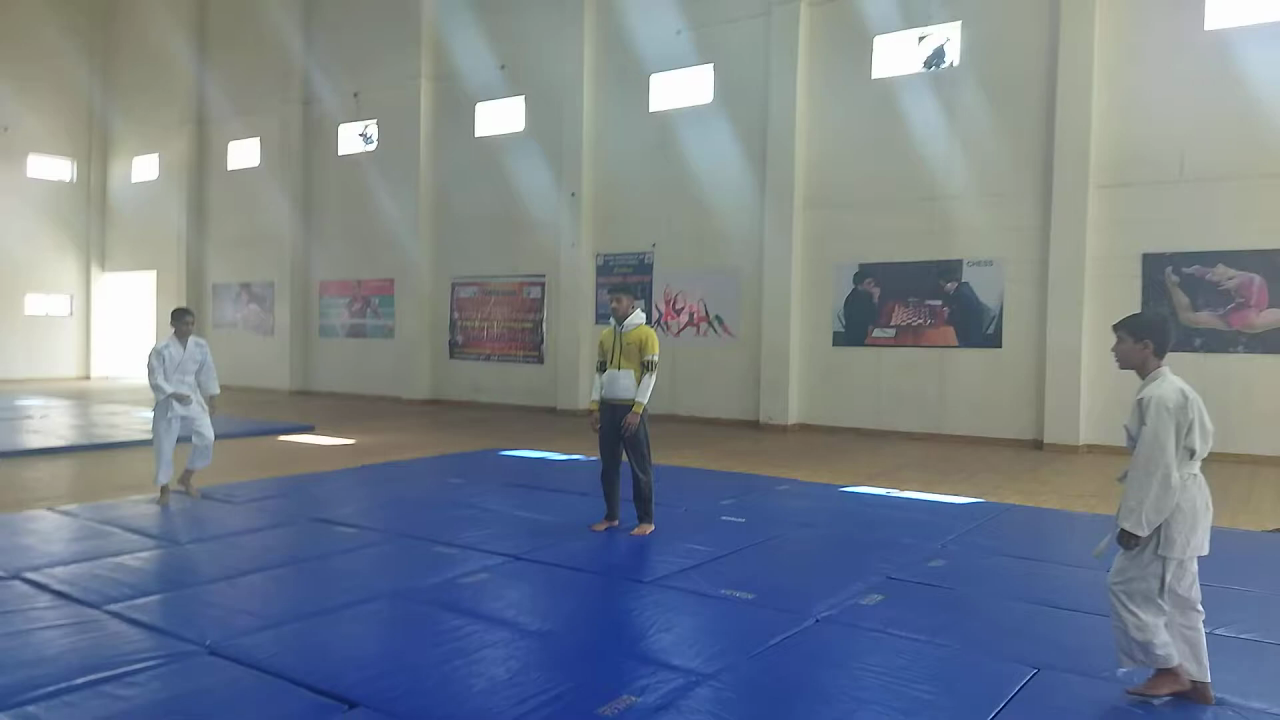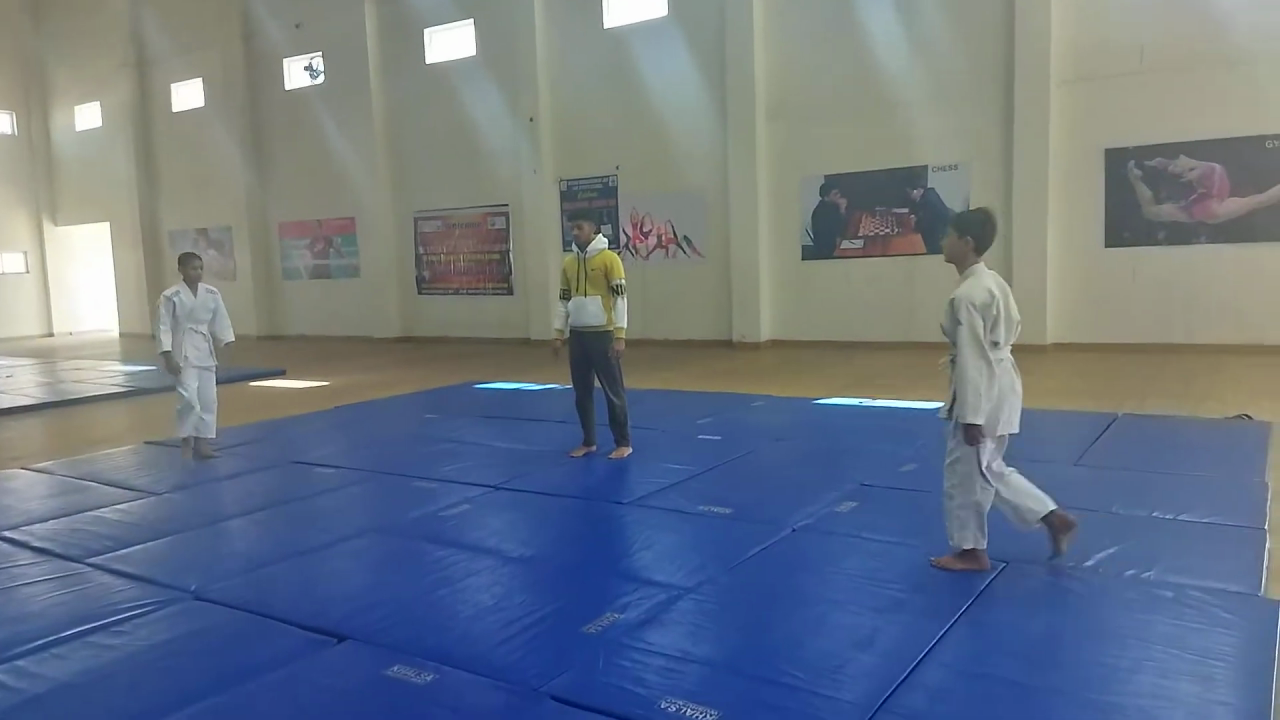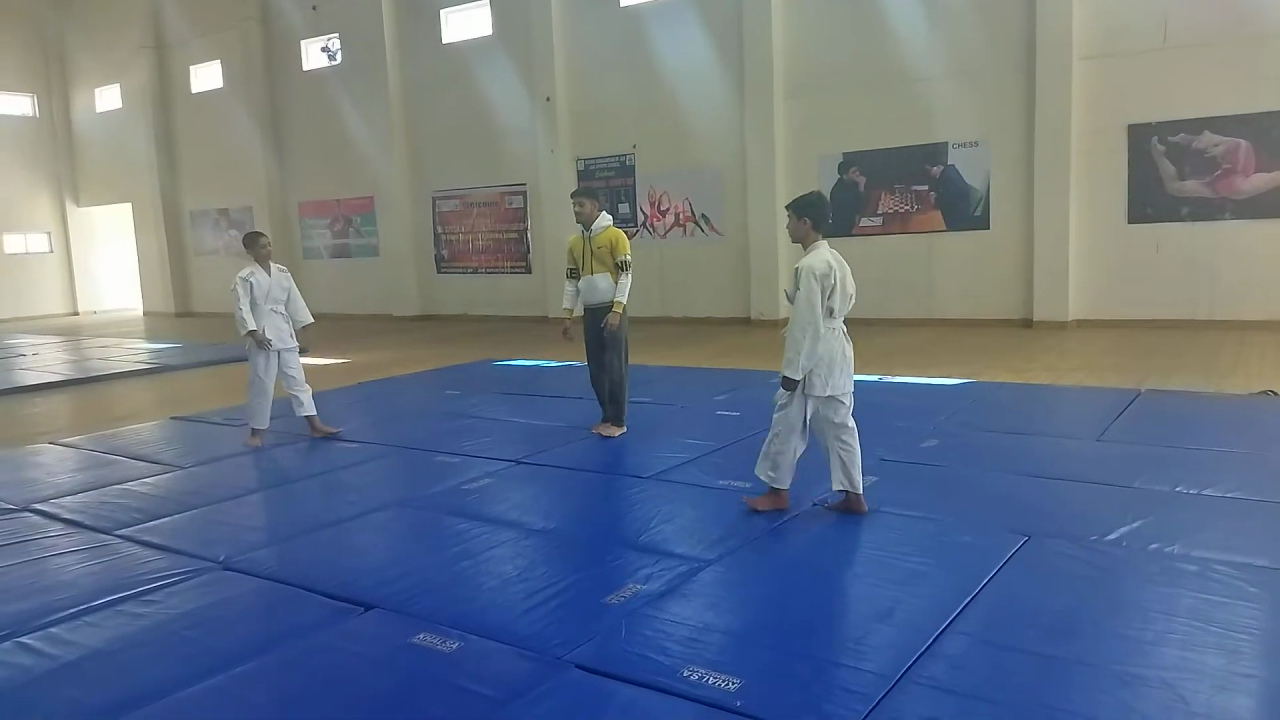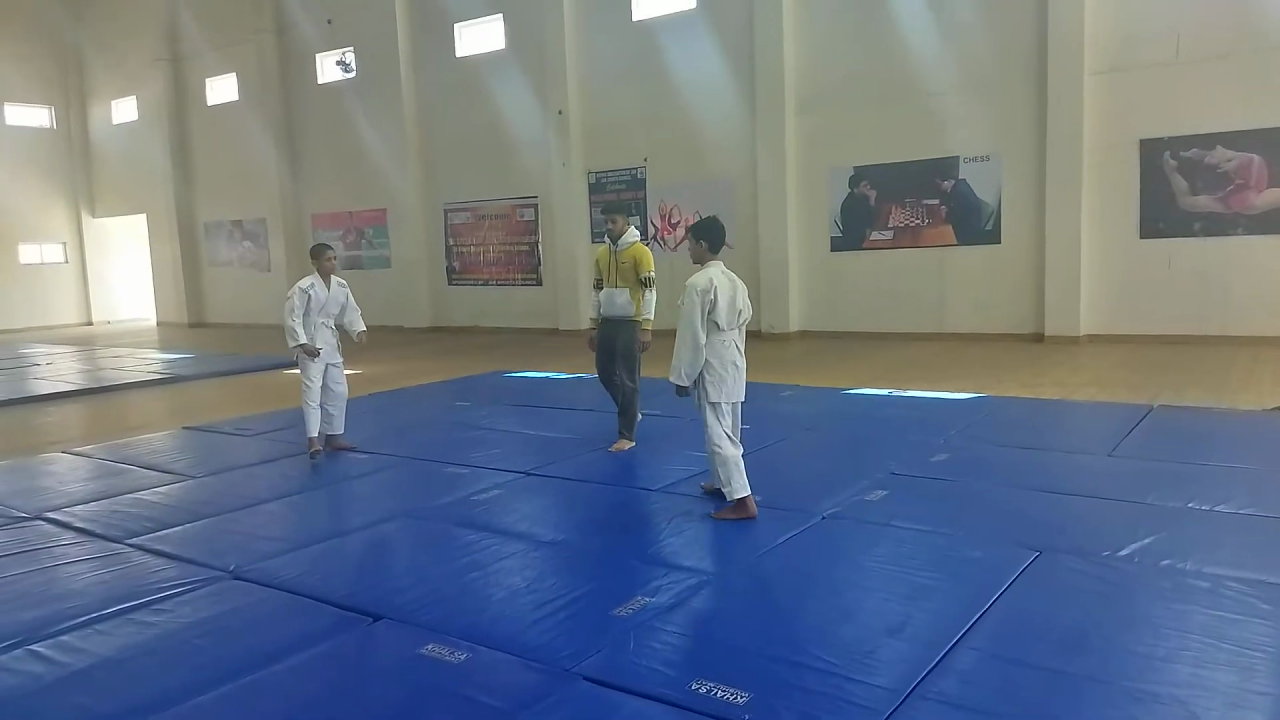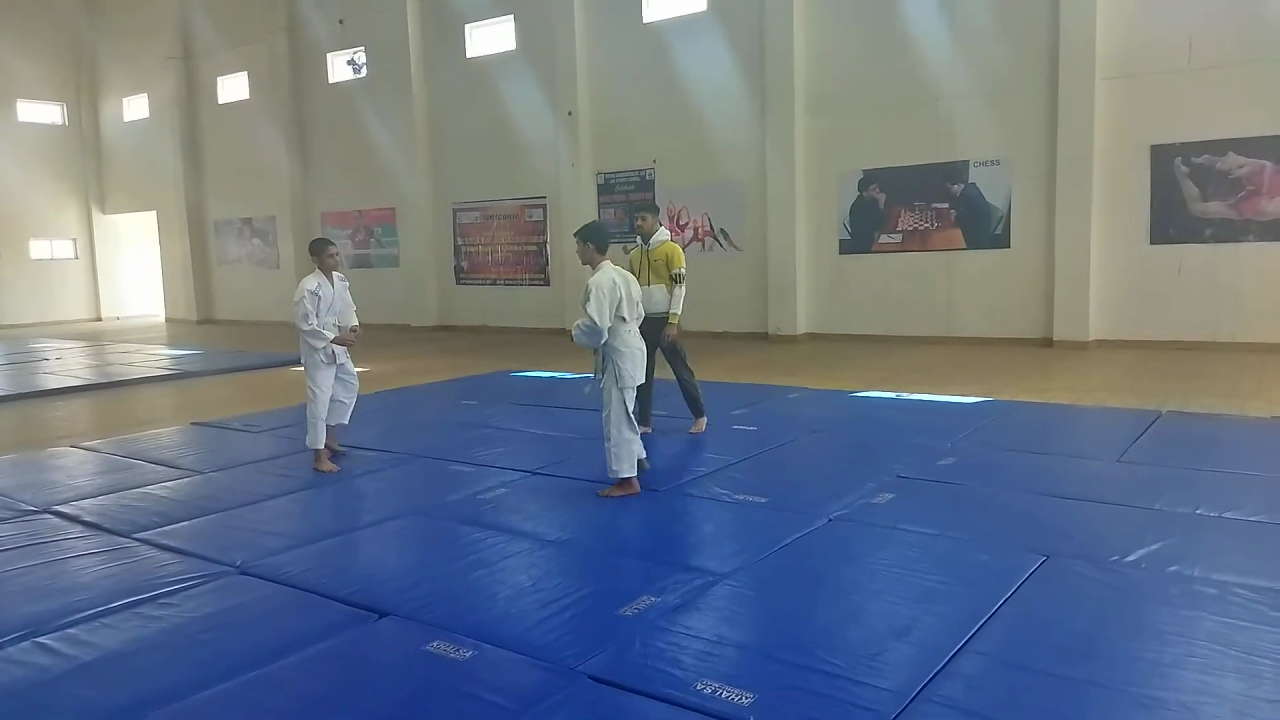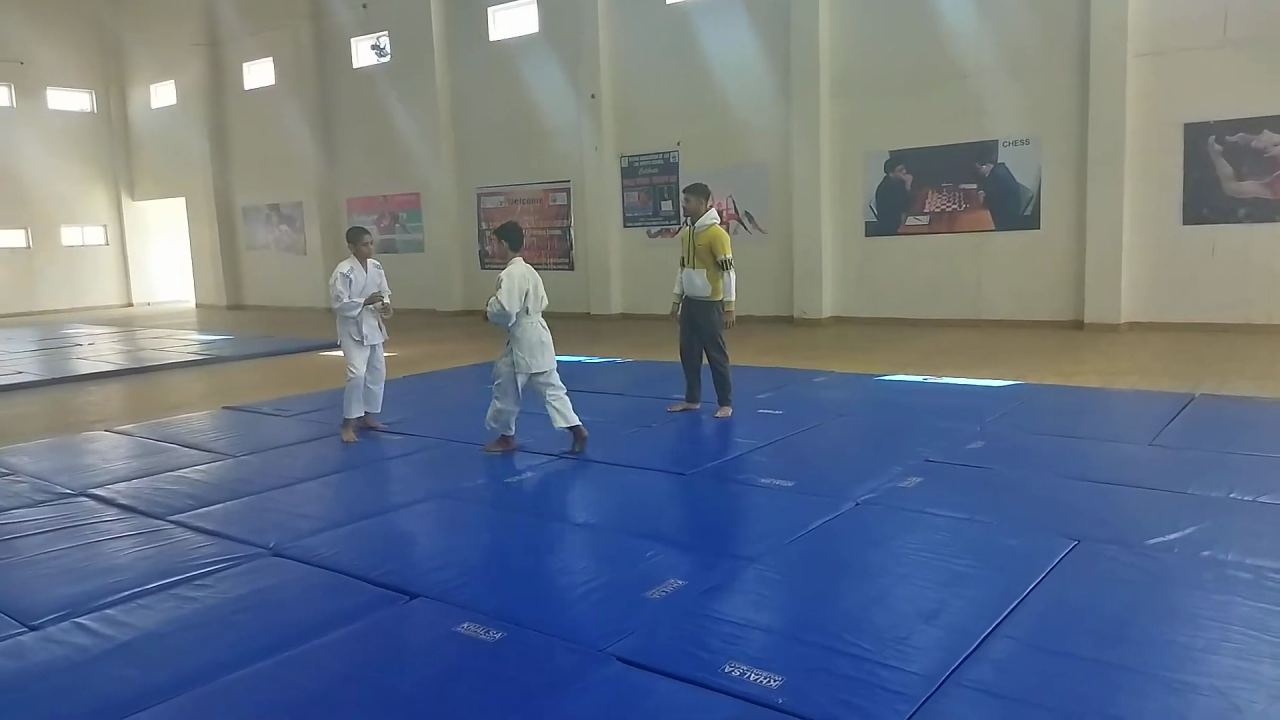
dt=0.7s
person 1, frame 1
left shoulder: (1157, 397)
right shoulder: (1173, 389)
left elbow: (1155, 466)
left wrist: (1134, 522)
left hip: (1168, 508)
right hip: (1181, 504)
left knee: (1128, 584)
right knee: (1178, 595)
left ankle: (1169, 668)
right ankle: (1194, 679)
person 1, frame 2
left shoulder: (968, 294)
right shoulder: (992, 283)
left elbow: (972, 357)
left wrist: (971, 416)
left hip: (982, 390)
right hip: (1000, 385)
left knee: (965, 471)
right knee: (987, 468)
left ankle: (970, 550)
right ankle: (1053, 517)
person 1, frame 3
left shoulder: (810, 266)
right shoulder: (835, 260)
left elbow: (806, 322)
left wrist: (792, 370)
left hip: (817, 356)
right hip: (837, 351)
left knee: (787, 424)
right knee: (839, 426)
left ankle: (777, 492)
right ankle: (853, 495)
person 1, frame 4
left shoulder: (698, 283)
right shoulder: (734, 281)
left elbow: (692, 335)
left wrist: (682, 377)
left hip: (712, 364)
right hip: (734, 360)
left knee: (719, 433)
right knee: (724, 428)
left ankle: (742, 500)
right ankle: (723, 483)
person 1, frame 5
left shoulder: (599, 281)
right shoulder: (623, 275)
left elbow: (594, 327)
right elbow: (638, 313)
left wrist: (578, 333)
left hip: (619, 354)
right hip: (629, 347)
left knee: (618, 417)
right knee: (619, 413)
left ankle: (627, 480)
right ankle: (637, 458)
person 1, frame 6
left shoulder: (510, 275)
right shoulder: (530, 272)
left elbow: (505, 311)
left wrist: (491, 309)
left hip: (523, 342)
right hip: (539, 336)
left knee: (505, 388)
right knee: (552, 388)
left ankle: (506, 436)
right ankle: (576, 430)
person 2, frame 1
left shoulder: (645, 334)
right shoulder: (606, 336)
left elbow: (649, 375)
left wrist: (637, 410)
right wrist: (595, 407)
left hip: (631, 408)
right hip: (608, 407)
left knee: (640, 466)
right knee: (608, 465)
left ankle: (646, 520)
right ankle: (611, 516)
person 2, frame 2
left shoulder: (609, 259)
right shoulder: (568, 263)
left elbow: (620, 298)
right elbow: (564, 301)
left wrist: (619, 335)
right wrist: (558, 334)
left hip: (601, 334)
right hip: (577, 335)
left knee: (612, 390)
right knee: (582, 391)
left ankle: (623, 443)
right ankle: (589, 441)
person 2, frame 3
left shoulder: (615, 235)
right shoulder: (575, 242)
left elbow: (625, 275)
right elbow: (571, 281)
left wrist: (616, 310)
right wrist: (568, 316)
left hip: (612, 311)
right hip: (591, 312)
left knee: (615, 368)
right knee: (596, 369)
left ankle: (618, 421)
right ankle: (607, 417)
person 2, frame 4
left shoulder: (640, 251)
right shoulder: (601, 253)
left elbow: (649, 291)
right elbow: (597, 291)
left wrist: (646, 327)
right wrist: (593, 326)
left hip: (629, 324)
right hip: (606, 323)
left knee: (628, 381)
right knee: (606, 374)
left ankle: (628, 435)
right ankle: (630, 415)
person 2, frame 5
left shoulder: (671, 249)
right shoulder: (635, 255)
left elbow: (679, 288)
left wrist: (672, 322)
left hip: (666, 321)
right hip: (643, 321)
left knee: (681, 371)
right knee: (642, 374)
left ankle: (700, 416)
right ankle: (644, 423)
person 2, frame 6
left shoulder: (717, 234)
right shoulder: (686, 232)
left elbow: (728, 272)
left wrist: (729, 307)
right wrist: (676, 300)
left hip: (710, 304)
right hip: (690, 302)
left knee: (716, 356)
right knee: (688, 353)
left ankle: (725, 403)
right ankle: (692, 399)
person 3, frame 1
left shoulder: (201, 346)
right shoulder: (161, 350)
left elbow: (207, 373)
right elbow: (155, 379)
left wrist: (211, 398)
right wrist: (174, 395)
left hip: (194, 400)
right hip: (169, 403)
left knee: (206, 438)
right knee: (165, 446)
left ankle: (187, 477)
right ankle: (164, 487)
person 3, frame 2
left shoulder: (212, 293)
right shoulder: (170, 296)
left elbow: (221, 321)
right elbow: (163, 327)
left wrist: (227, 342)
right wrist: (167, 356)
left hip: (205, 353)
right hip: (182, 353)
left knee: (208, 400)
right knee: (189, 400)
left ankle: (201, 443)
right ankle: (186, 439)
person 3, frame 3
left shoulder: (282, 272)
right shoulder: (245, 278)
left elbow: (294, 301)
right elbow: (242, 309)
left wrist: (303, 327)
right wrist: (254, 333)
left hip: (285, 334)
right hip: (264, 336)
left knee: (296, 380)
right knee: (261, 384)
left ankle: (314, 424)
right ankle: (256, 431)
person 3, frame 4
left shoulder: (341, 286)
right shoulder: (303, 288)
left elbow: (350, 312)
right elbow: (292, 319)
left wrist: (359, 331)
right wrist: (303, 344)
left hip: (331, 345)
right hip: (310, 347)
left knee: (338, 393)
right knee: (312, 391)
left ankle: (332, 436)
right ankle: (313, 441)
person 3, frame 5
left shoulder: (340, 280)
right shoulder: (309, 288)
left elbow: (347, 308)
right elbow: (305, 325)
left wrist: (353, 326)
right wrist: (334, 338)
left hip: (336, 345)
right hip: (317, 348)
left knee: (348, 385)
right knee: (319, 398)
left ankle: (329, 436)
right ankle: (319, 455)
person 3, frame 6
left shoulder: (376, 267)
right shoulder: (343, 272)
left elbow: (384, 292)
right elbow: (338, 304)
left wrist: (384, 305)
right wrist: (365, 302)
left hip: (373, 326)
right hip: (352, 329)
left knee: (377, 372)
right knee: (357, 374)
left ankle: (367, 416)
right ankle: (348, 424)
